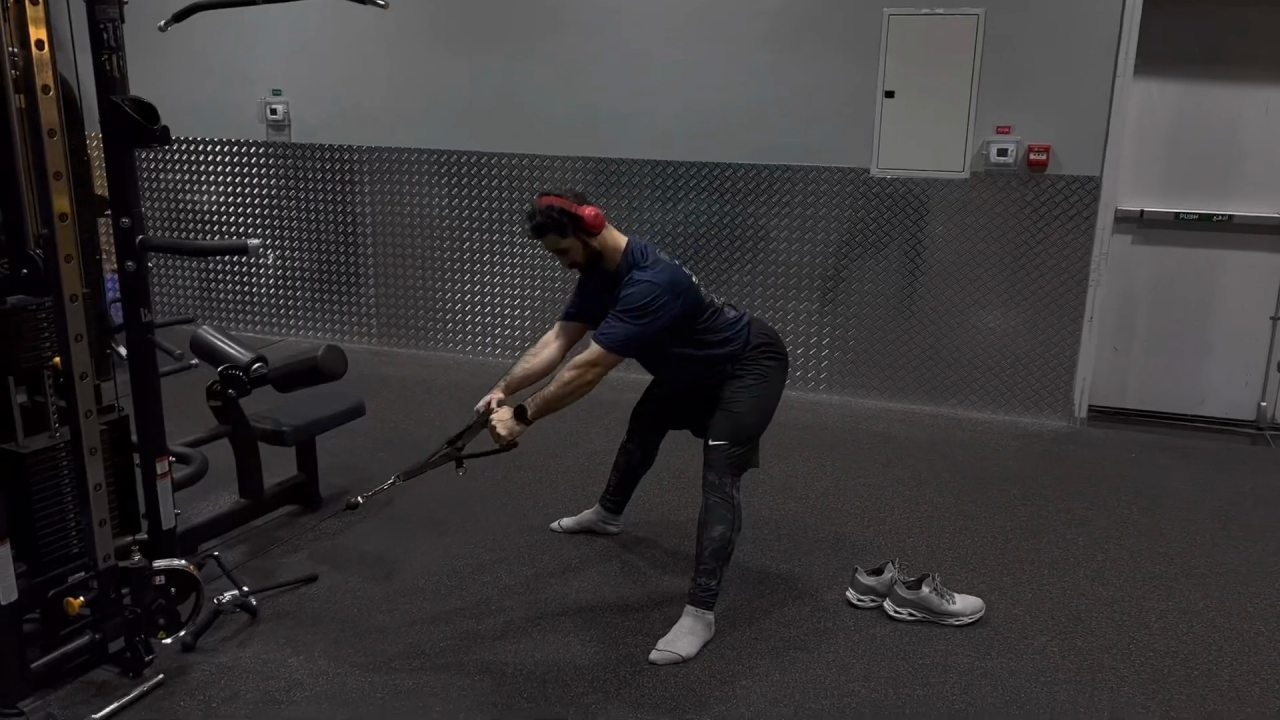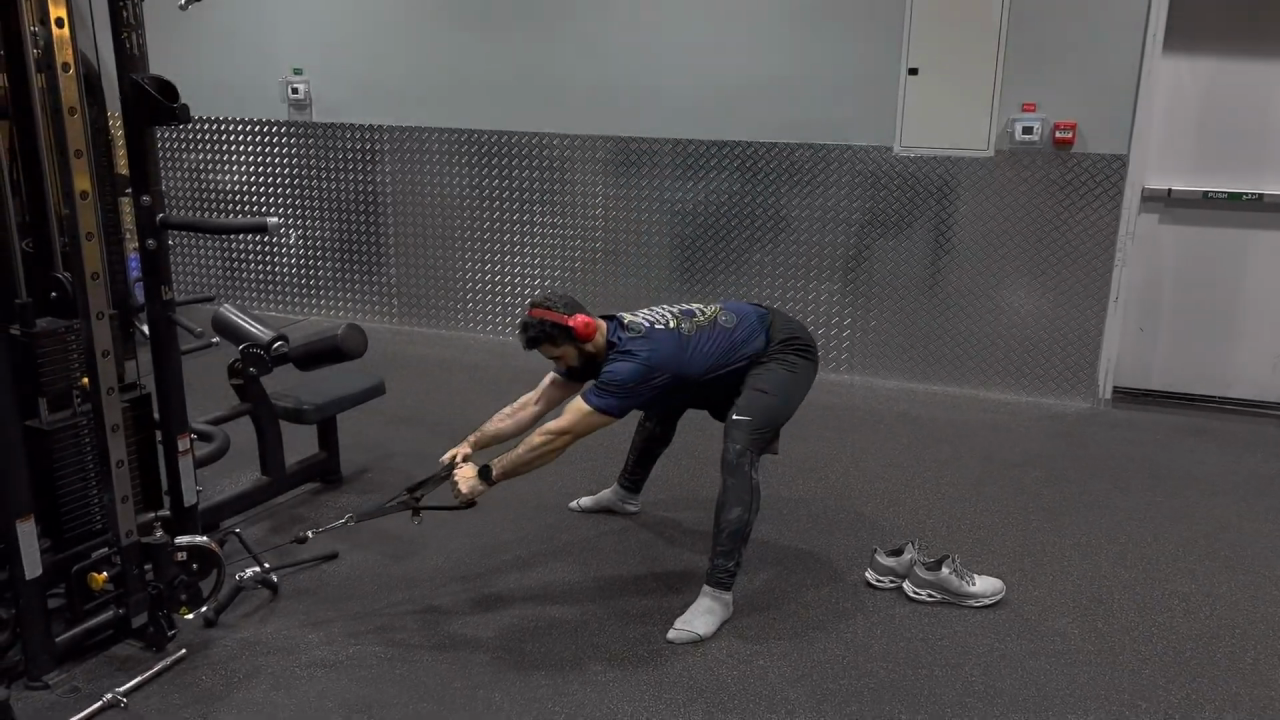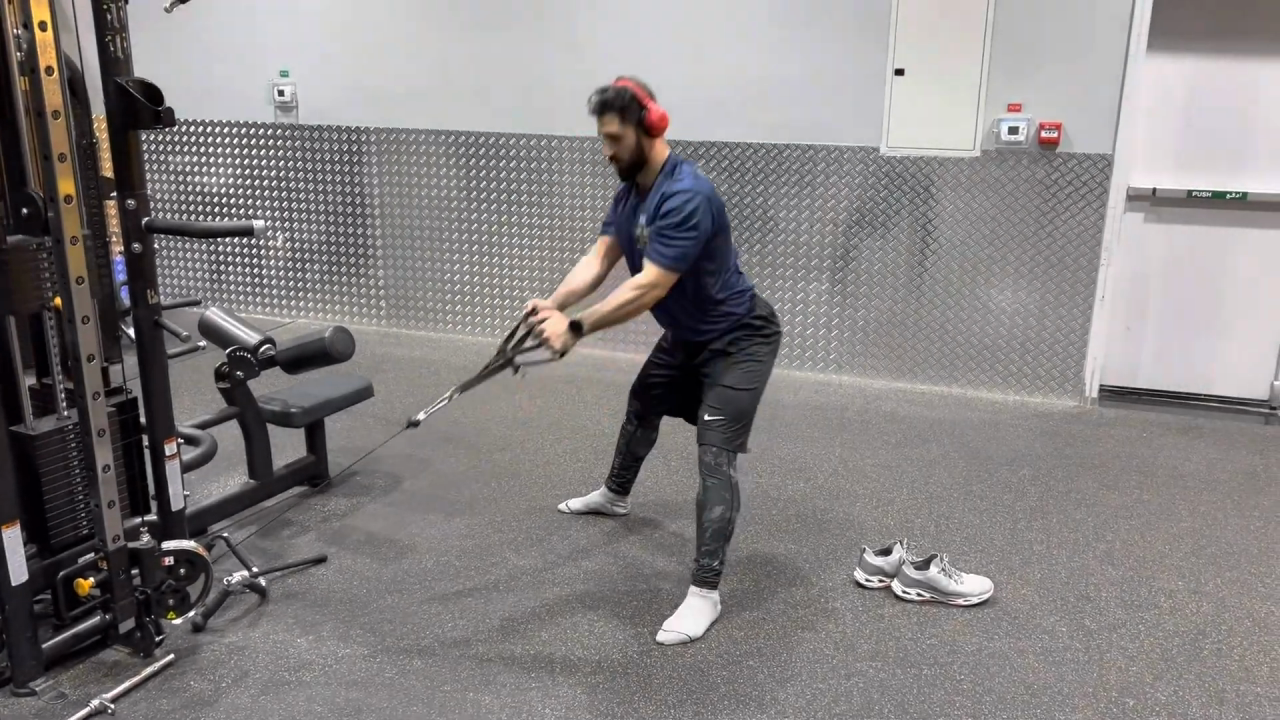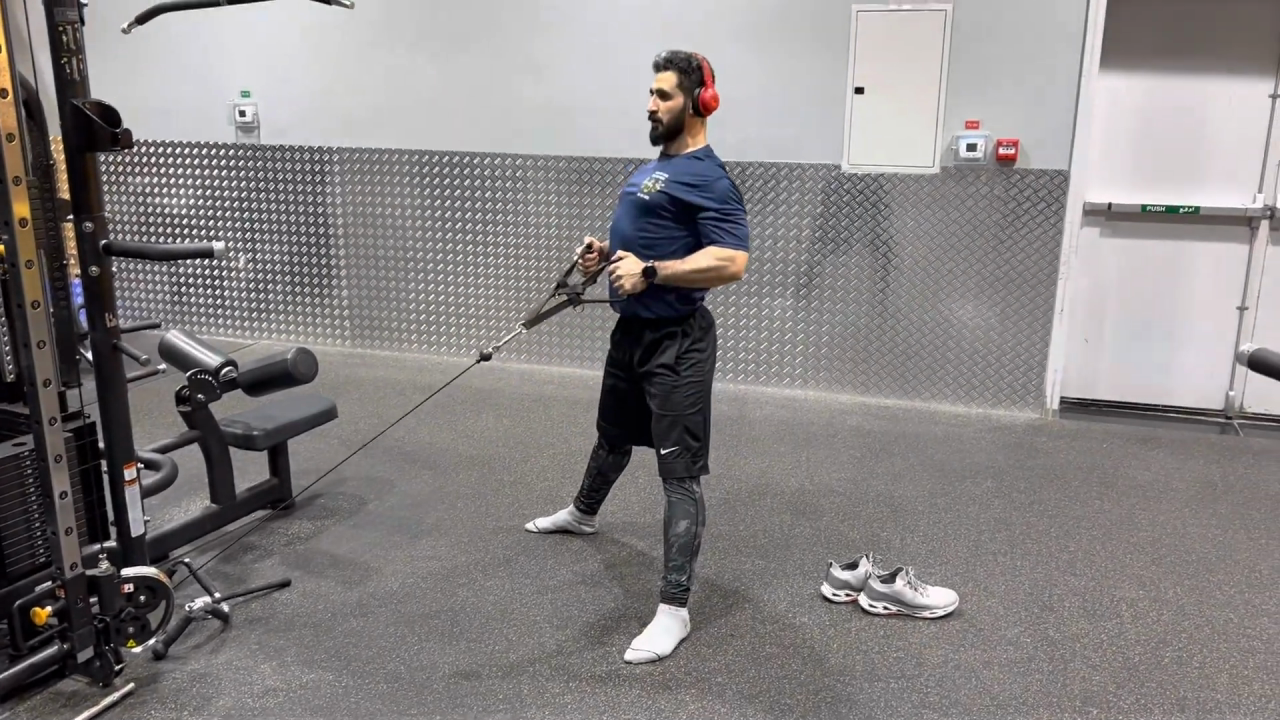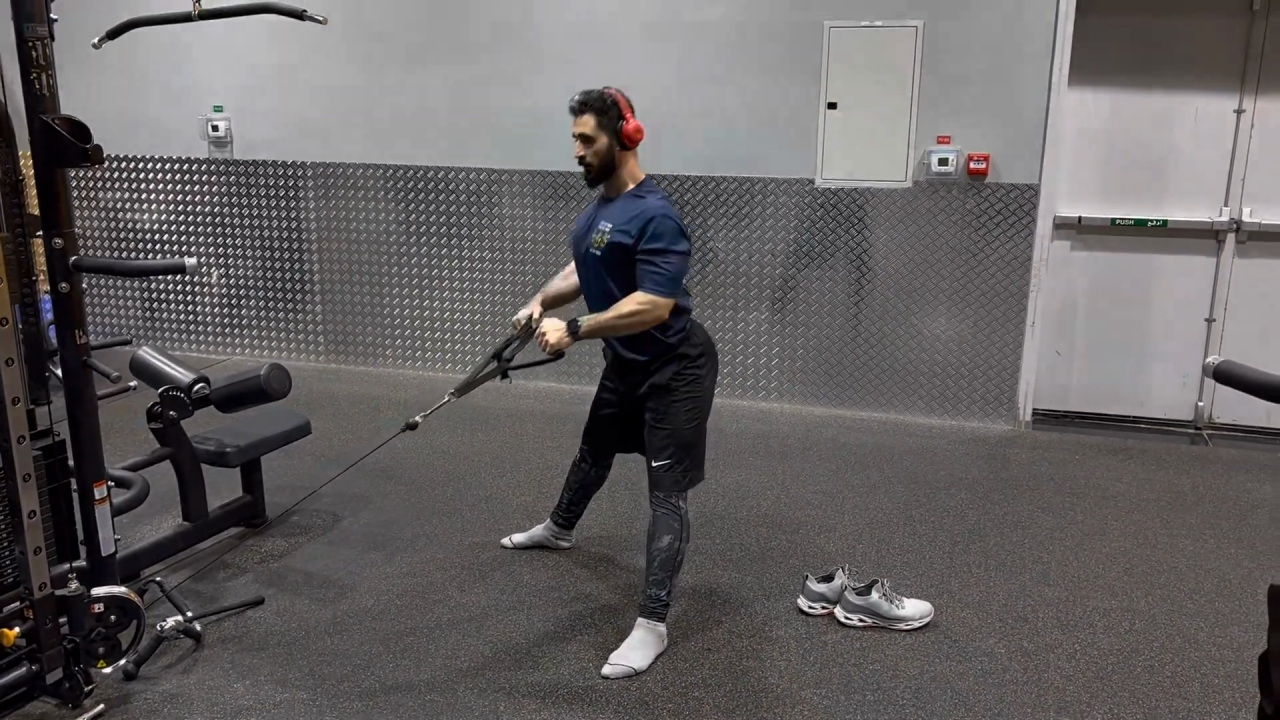
dt=1s
person 1, frame 1
left shoulder: (650, 282)
right shoulder: (598, 275)
left elbow: (589, 369)
right elbow: (557, 341)
left wrist: (523, 416)
right wrist: (503, 389)
left hip: (751, 365)
right hip: (694, 367)
left knee: (719, 478)
right knee: (643, 426)
left ankle: (700, 613)
right ankle: (608, 513)
person 1, frame 2
left shoulder: (635, 360)
right shoulder: (601, 339)
left elbow: (559, 435)
right elbow: (534, 403)
left wrist: (486, 476)
right wrist: (471, 442)
left hip: (782, 351)
right hip: (742, 344)
left knee: (738, 453)
right knee: (658, 401)
left ankle: (718, 594)
right ankle: (626, 494)
person 1, frame 3
left shoulder: (684, 195)
right shoulder: (631, 190)
left elbow: (653, 285)
right elbow: (601, 255)
left wrist: (577, 326)
right wrist: (556, 301)
left hip: (739, 337)
right hip: (686, 333)
left knee: (715, 456)
right knee: (642, 407)
left ankle: (705, 593)
right ankle: (615, 494)
person 1, frame 4
left shoulder: (708, 179)
right shoulder: (656, 166)
left elbow: (732, 262)
left wrist: (650, 271)
right wrist: (606, 250)
left hip: (677, 340)
right hip: (631, 329)
left knee: (679, 472)
right knee: (612, 434)
left ankle: (674, 609)
right ankle: (583, 512)
person 1, frame 5
left shoulder: (654, 216)
right shoulder: (599, 205)
left elbow: (653, 306)
right elbow: (585, 270)
left wrist: (574, 329)
right wrist: (541, 301)
left hip: (676, 366)
right hip: (627, 361)
left knee: (667, 491)
right knee: (593, 450)
left ankle: (652, 625)
right ankle: (559, 528)
